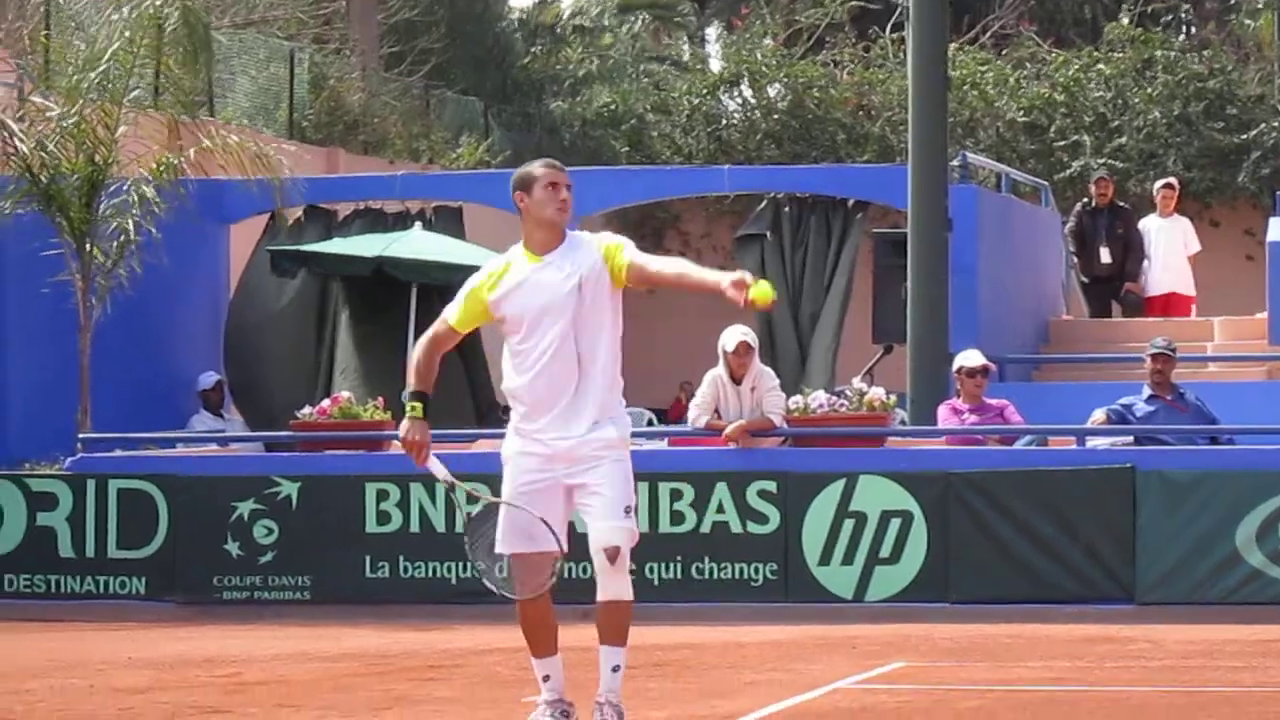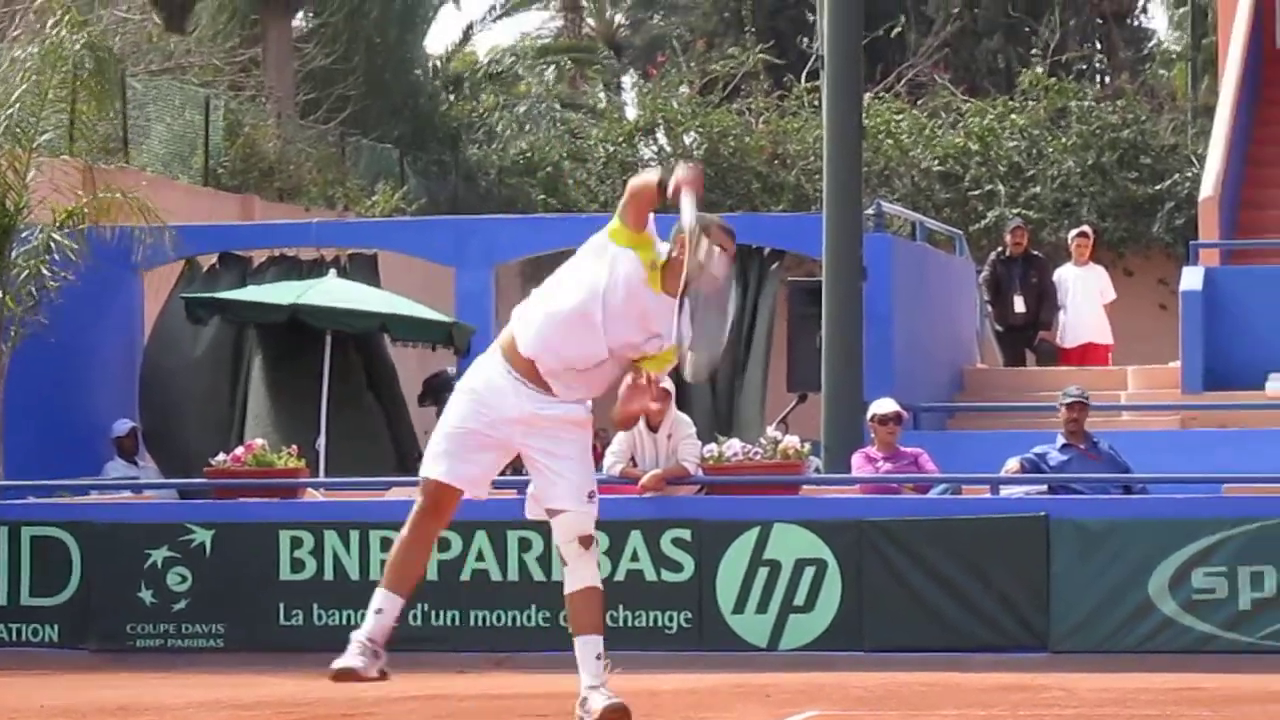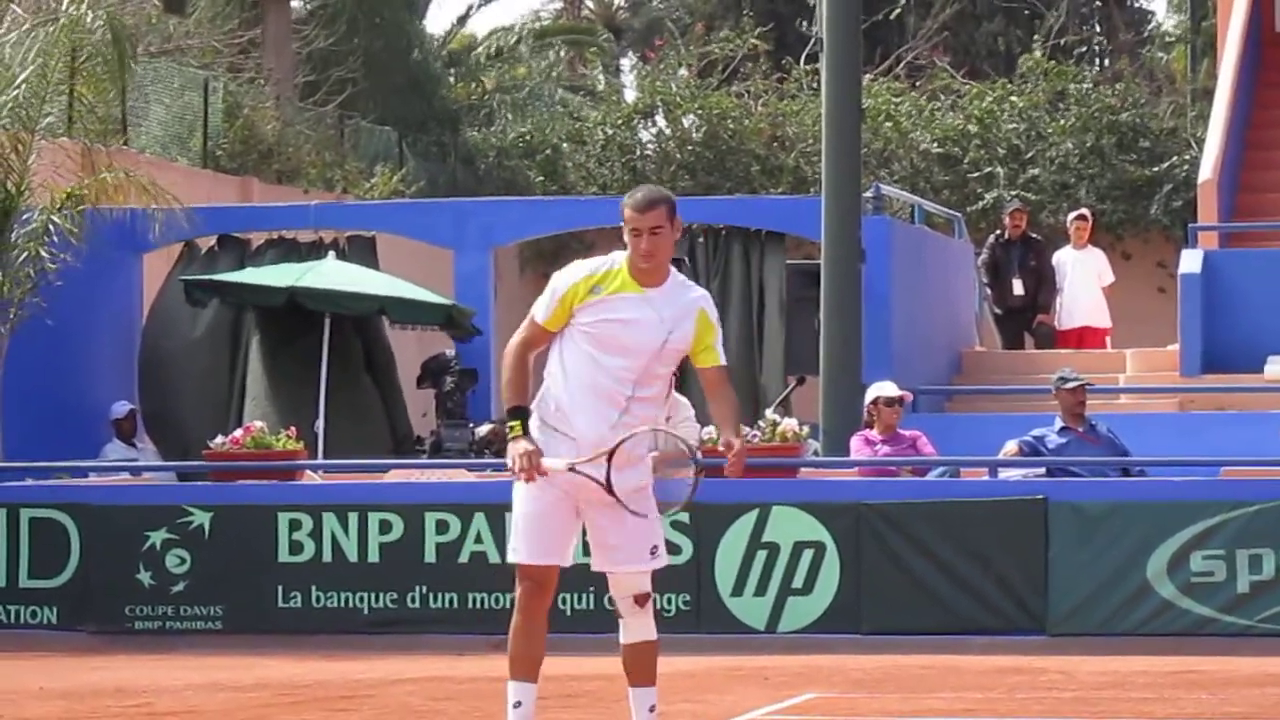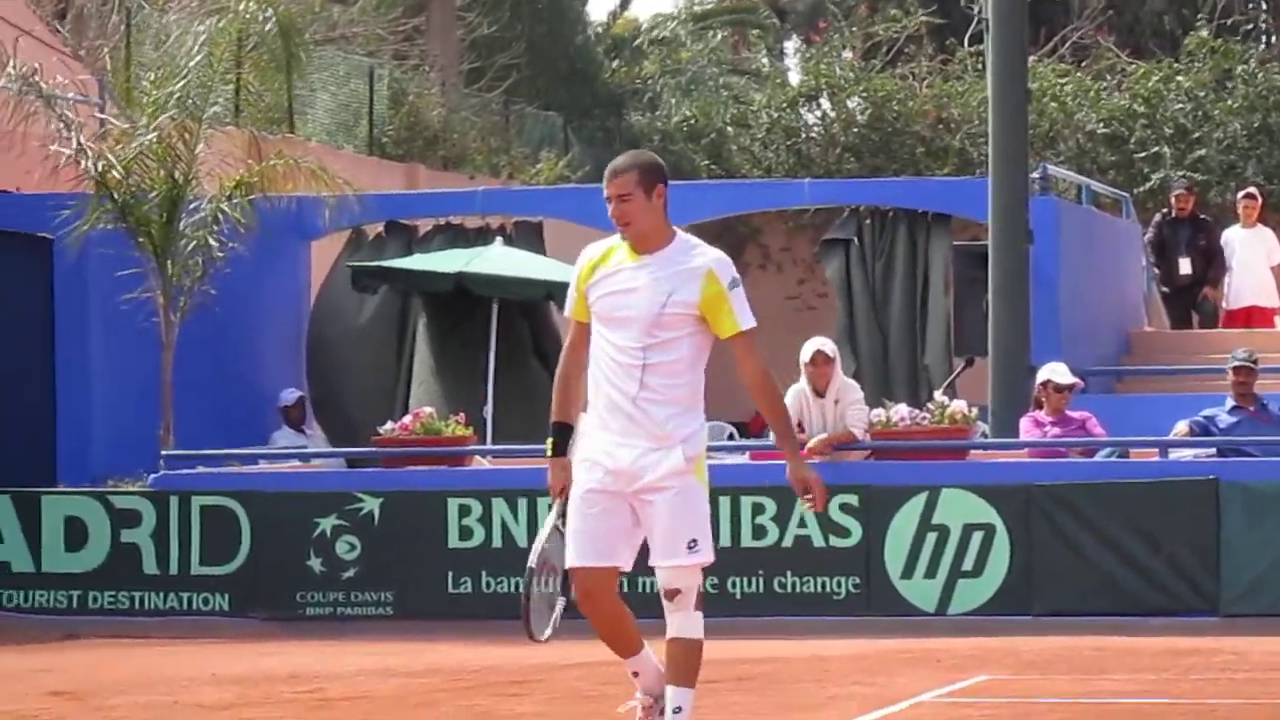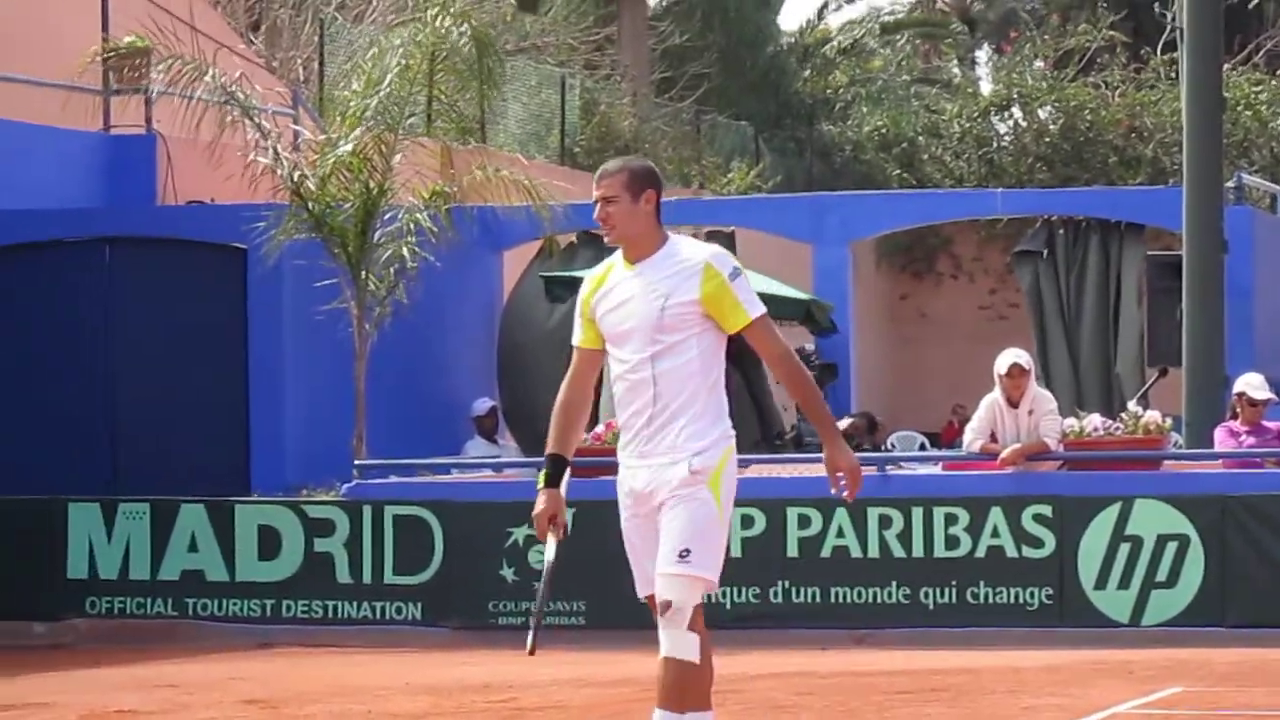
dt=1s
person 1, frame 1
left shoulder: (600, 253)
right shoulder: (494, 280)
left elbow: (661, 268)
right elbow: (434, 341)
left wrist: (721, 280)
right wrist: (415, 407)
left hip: (600, 441)
right hip: (532, 446)
left knee: (613, 559)
person 1, frame 2
left shoulder: (665, 332)
right shoulder: (627, 244)
left elbow: (624, 414)
right elbow: (638, 190)
left wrist: (633, 407)
right wrist: (673, 182)
left hip: (562, 415)
right hip: (498, 386)
left knee: (580, 543)
right knee: (434, 504)
right ankle: (372, 636)
person 1, frame 3
left shoulder: (695, 306)
right shoulder: (579, 280)
left elbow: (719, 388)
right elbow: (518, 350)
left wrist: (731, 437)
right wrist: (518, 431)
left hip: (624, 470)
right hip: (549, 457)
left knee: (635, 598)
right knee: (533, 590)
person 1, frame 4
left shoulder: (708, 269)
right shoulder: (593, 263)
left elbow: (750, 364)
right elbow: (575, 357)
left wrist: (792, 452)
right wrist: (559, 448)
left hip: (672, 456)
right hip: (603, 455)
left knee: (680, 593)
right knee: (588, 586)
person 1, frame 5
left shoulder: (707, 266)
right shoulder: (598, 286)
left elbow: (778, 356)
right elbow: (578, 385)
left wrist: (832, 438)
right wrist: (551, 481)
left hip: (697, 466)
right hip: (637, 474)
left knee: (676, 610)
right knee: (677, 616)
